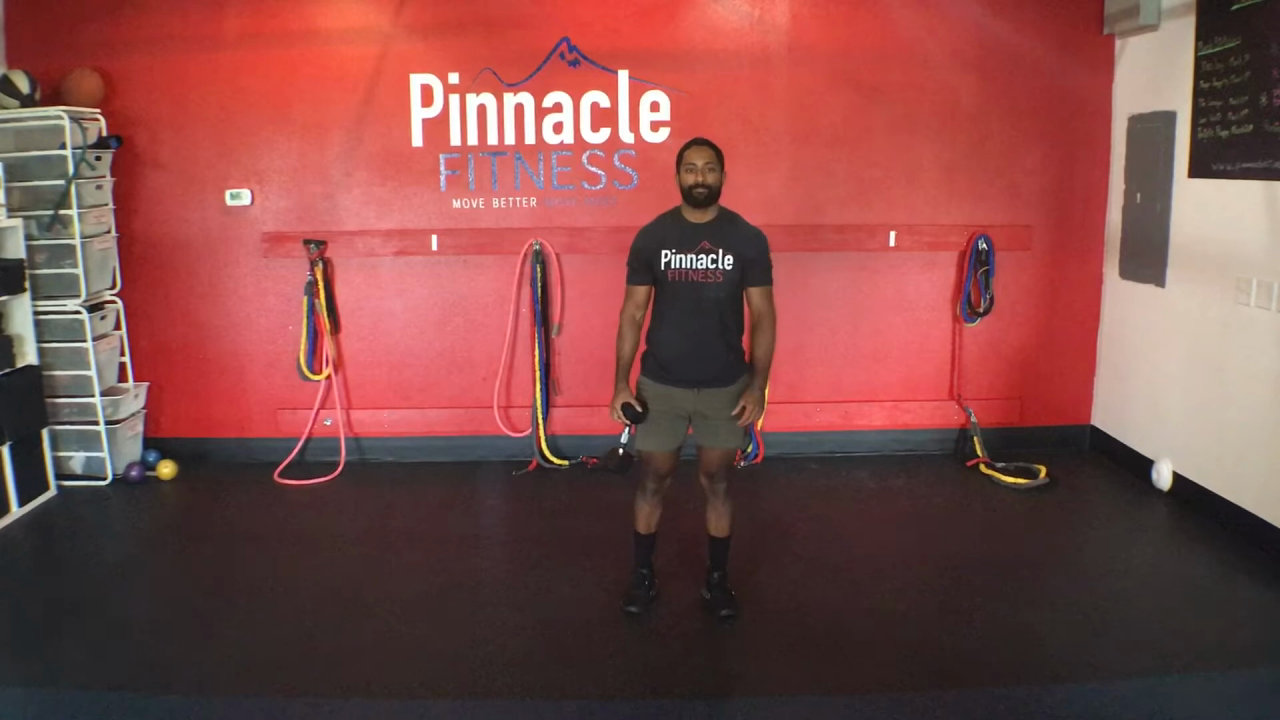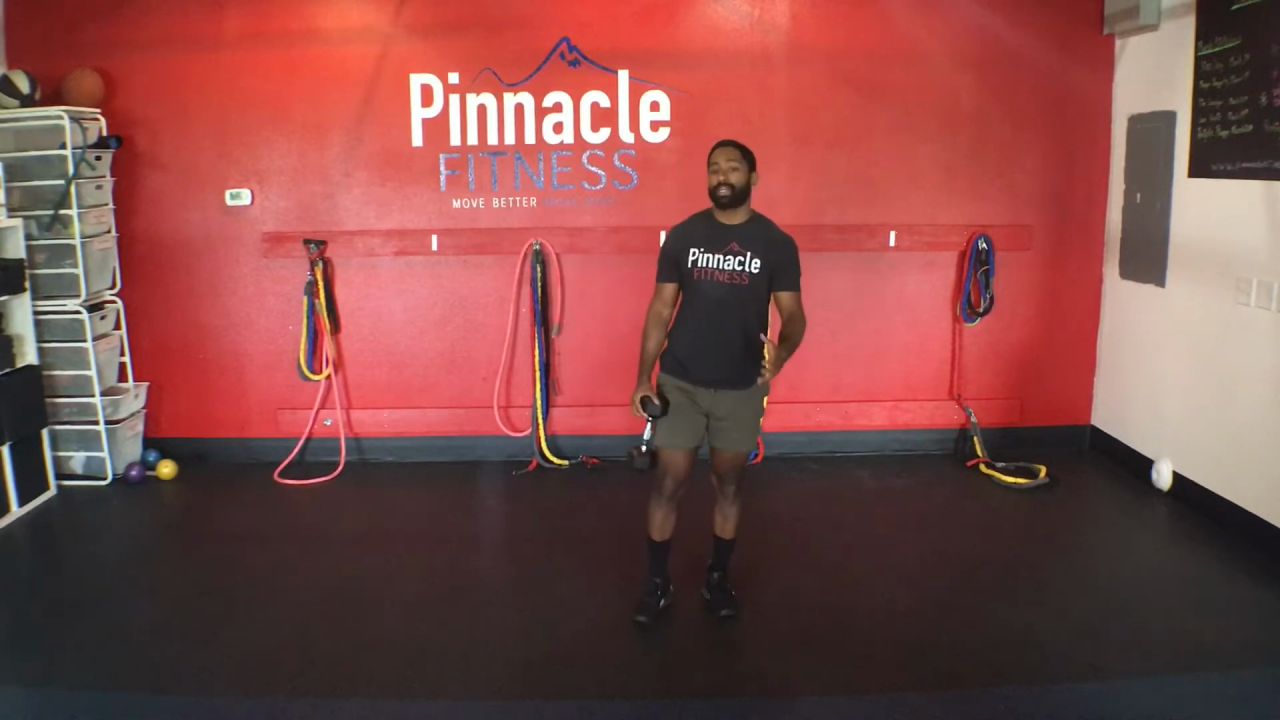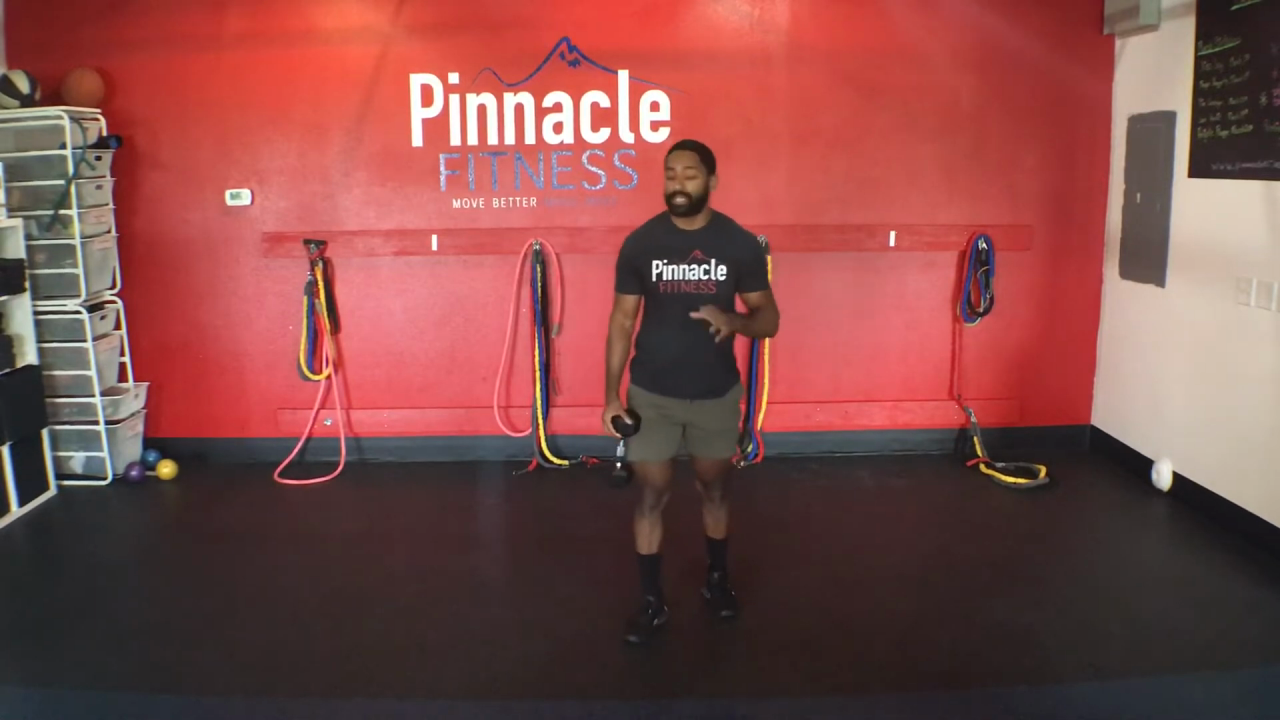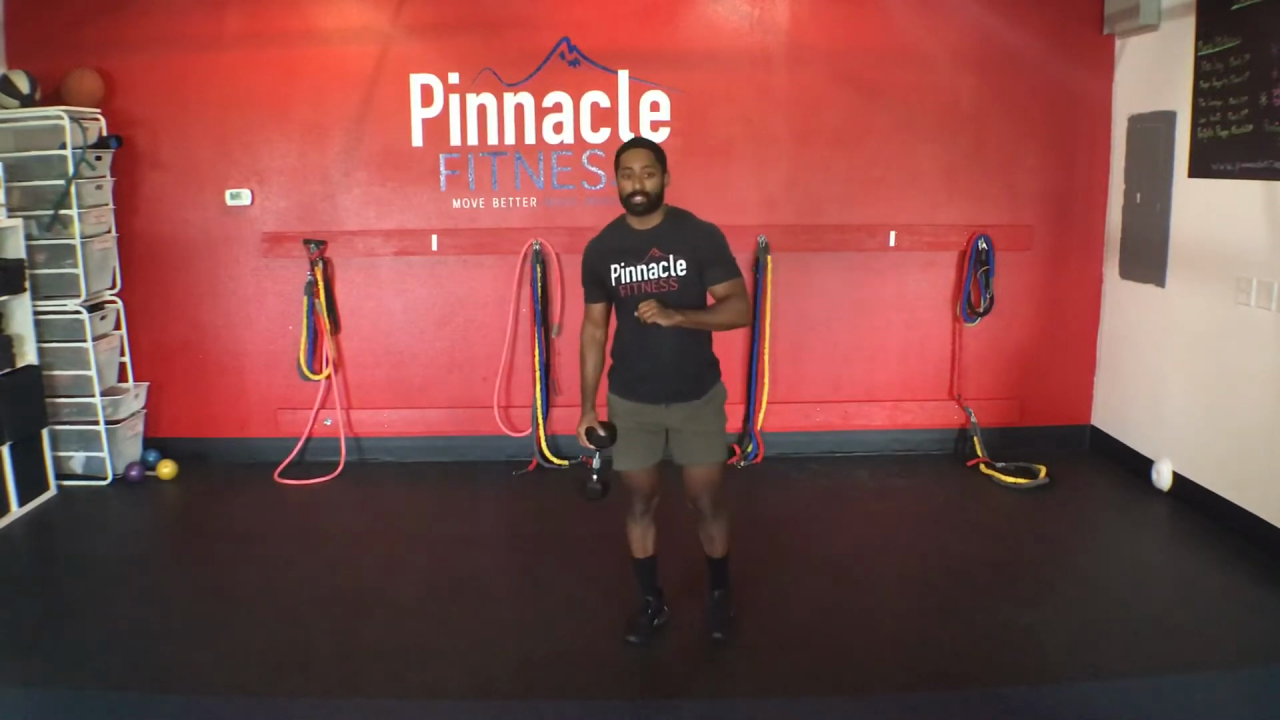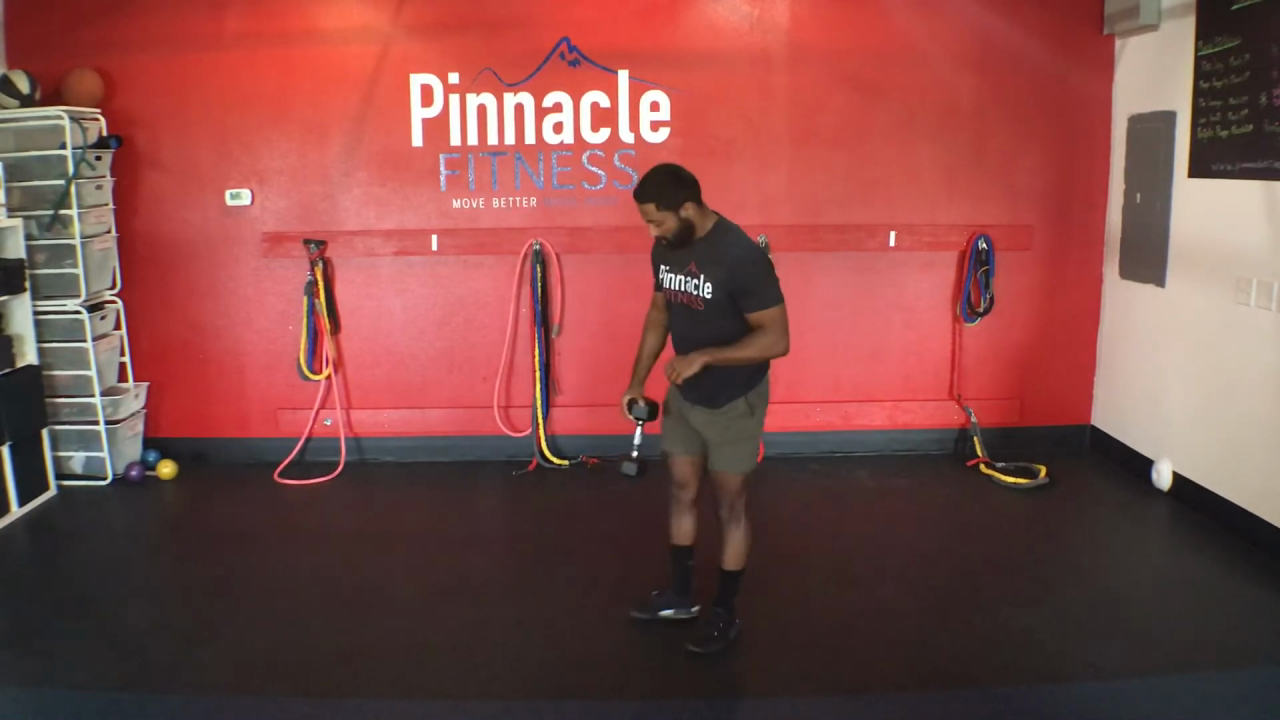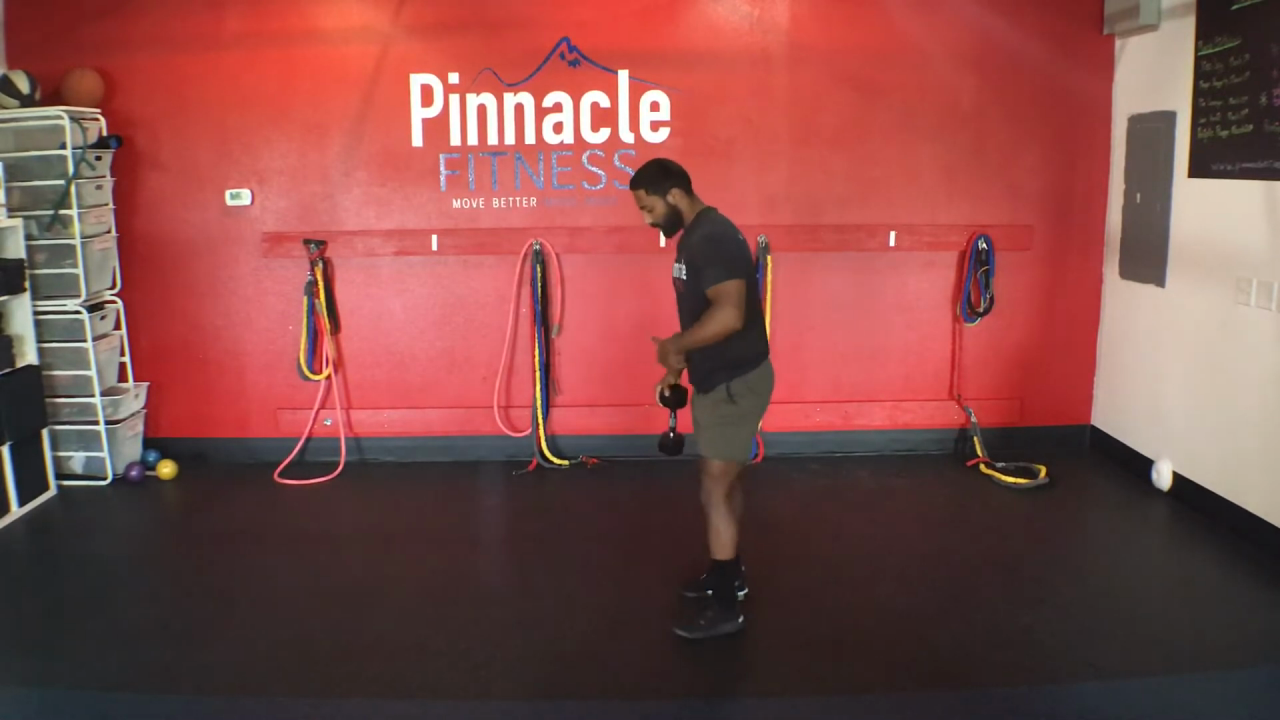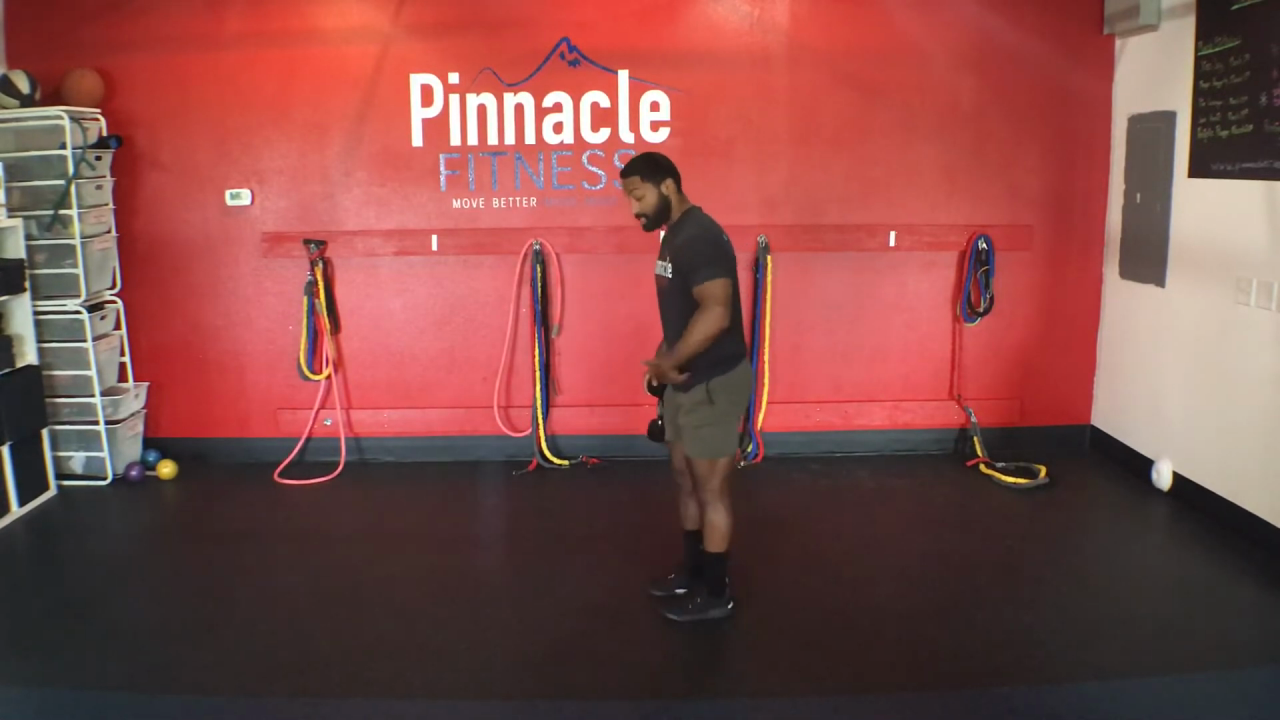
dt=0.7s
person 1, frame 1
left shoulder: (748, 238)
right shoulder: (651, 237)
left elbow: (763, 315)
right elbow: (633, 312)
left wrist: (758, 386)
right wrist: (621, 383)
left hip: (725, 386)
right hip: (660, 383)
left knee: (717, 483)
right knee: (653, 481)
left ankle: (717, 578)
right ankle: (643, 575)
person 1, frame 2
left shoulder: (777, 244)
right shoulder: (682, 235)
left elbow: (793, 314)
right elbow: (661, 309)
left wrist: (782, 351)
right wrist: (643, 377)
left hip: (742, 387)
right hip: (680, 382)
left knee: (728, 484)
right knee: (669, 484)
left ankle: (717, 577)
right ankle: (658, 583)
person 1, frame 3
left shoulder: (740, 244)
right shoulder: (640, 243)
left elbow: (769, 318)
right elbow: (622, 320)
left wrist: (733, 322)
right wrist: (612, 394)
left hip: (717, 393)
right hip: (652, 394)
left knee: (713, 489)
right knee: (651, 496)
left ankle: (717, 577)
right ankle: (652, 600)
person 1, frame 4
left shoulder: (701, 236)
right shoulder: (601, 249)
left elbow: (740, 308)
right elbow: (594, 328)
left wrist: (675, 316)
right wrist: (588, 407)
left hip: (698, 396)
right hip: (631, 400)
left knee: (706, 502)
right knee: (641, 503)
left ankle: (719, 590)
right ankle: (652, 601)
person 1, frame 5
left shoulder: (742, 257)
right shoulder: (666, 248)
left elbow: (776, 339)
left wrist: (704, 357)
right wrist: (638, 379)
left hip: (735, 400)
right hip: (685, 395)
left knee: (728, 505)
right knee: (681, 493)
left ankle: (724, 612)
right ankle: (678, 593)
person 1, frame 6
left shoulder: (714, 239)
right shoulder: (691, 236)
left elbow: (729, 315)
left wrist: (676, 345)
right wrist: (676, 368)
left hip: (737, 384)
right hip: (714, 380)
left knee: (715, 493)
right knee: (722, 484)
left ankle: (725, 605)
right ankle: (729, 573)
person 1, frame 7
left shoulder: (700, 237)
right shoulder: (673, 236)
left elbow: (718, 313)
left wrist: (672, 359)
right wrist: (663, 360)
left hip: (714, 383)
right hip: (685, 381)
left knee: (710, 489)
right knee: (685, 479)
left ankle: (716, 593)
right ankle: (693, 570)
